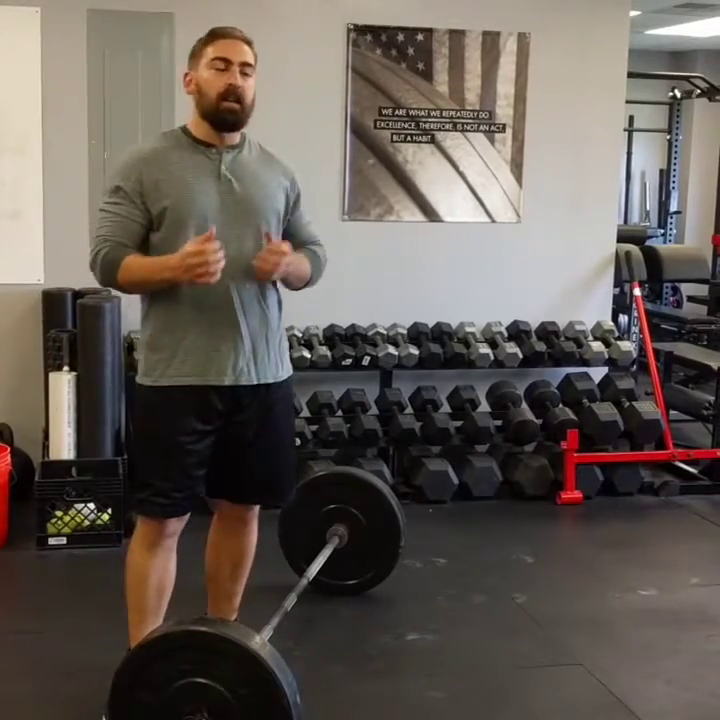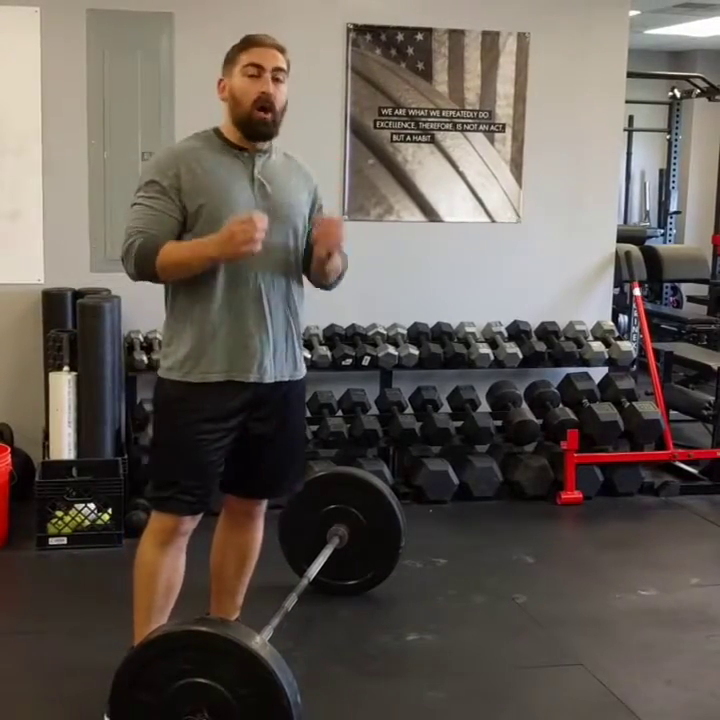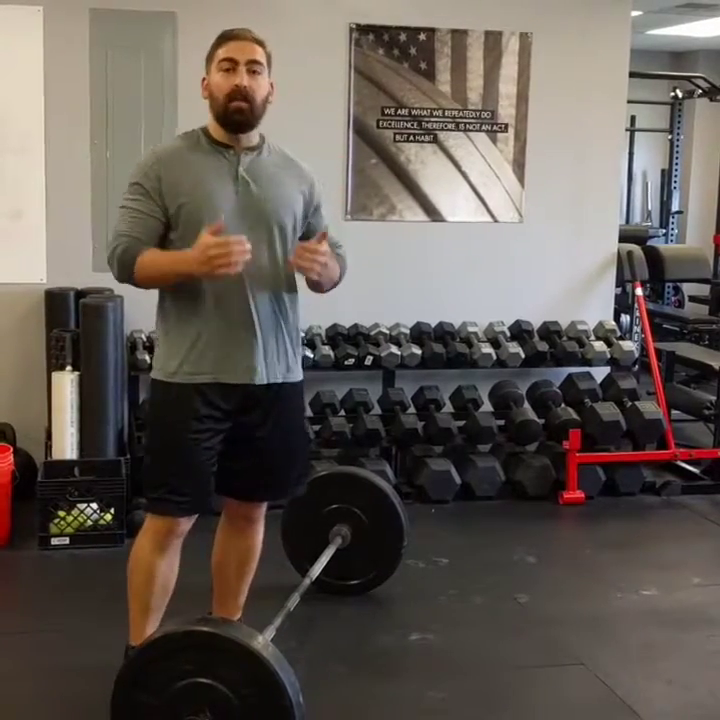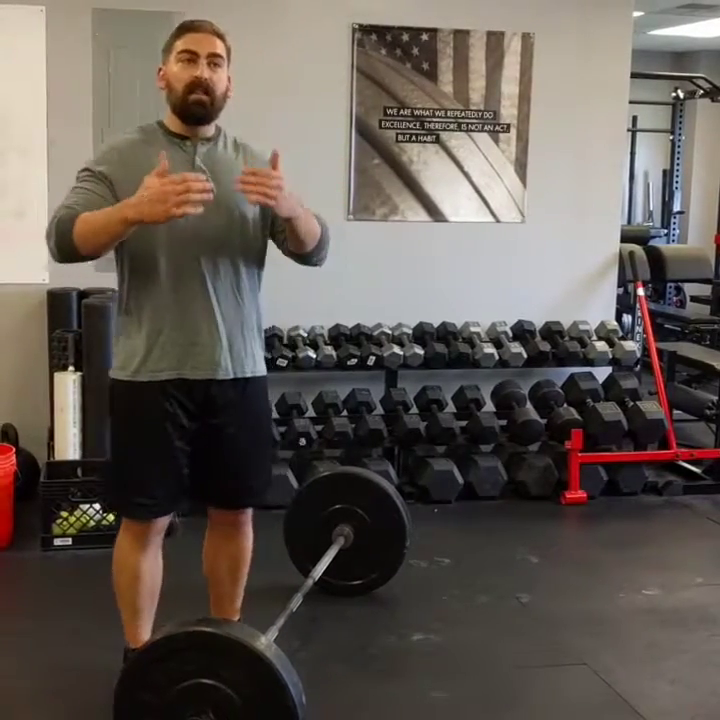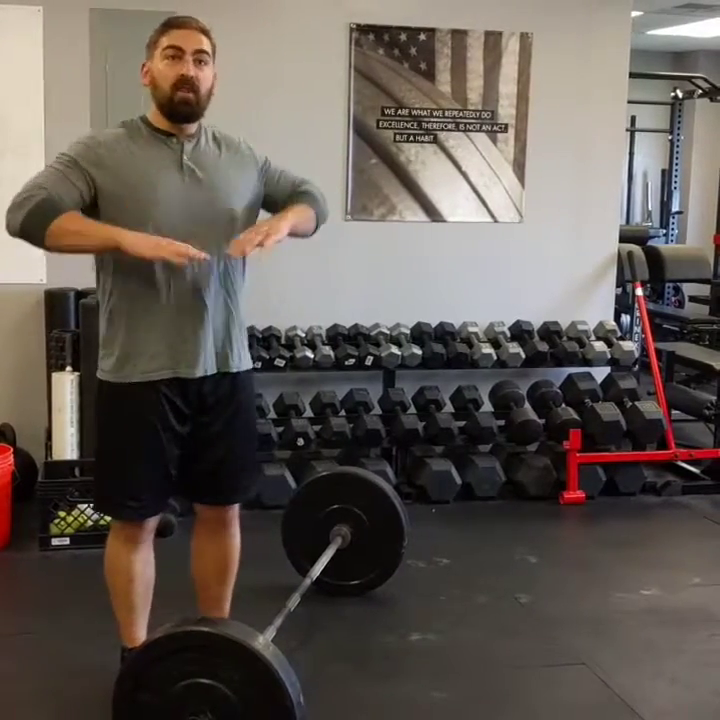
dt=0.5s
person 1, frame 1
left shoulder: (275, 172)
right shoulder: (145, 166)
left elbow: (313, 255)
right elbow: (106, 262)
left wrist: (291, 265)
right wrist: (173, 267)
left hip: (262, 375)
right hip: (176, 378)
left knee: (240, 508)
right knee: (161, 521)
person 1, frame 2
left shoulder: (298, 176)
right shoulder: (178, 164)
left elbow: (323, 273)
right elbow: (139, 257)
left wrist: (330, 257)
right wrist: (218, 245)
left hip: (279, 375)
right hip: (200, 376)
left knee: (248, 506)
right knee: (174, 517)
person 1, frame 3
left shoulder: (294, 174)
right shoulder: (164, 165)
left elbow: (332, 262)
right elbow: (123, 258)
left wrist: (323, 266)
right wrist: (191, 261)
left hip: (275, 376)
right hip: (190, 377)
left knee: (248, 510)
right knee: (169, 519)
right ankle: (140, 652)
person 1, frame 4
left shoulder: (254, 163)
right shoulder: (120, 158)
left elbow: (314, 247)
right elbow: (63, 237)
left wrist: (287, 205)
right wrist: (138, 206)
left hip: (239, 371)
right hip: (151, 374)
left knee: (234, 513)
right knee: (144, 520)
right ankle: (139, 656)
person 1, frame 5
left shoulder: (240, 157)
right shoulder: (102, 153)
left elbow: (310, 198)
left wrist: (280, 222)
right wrist: (126, 238)
left hip: (226, 368)
right hip: (140, 374)
left knee: (221, 511)
right knee: (135, 521)
right ankle: (136, 657)
